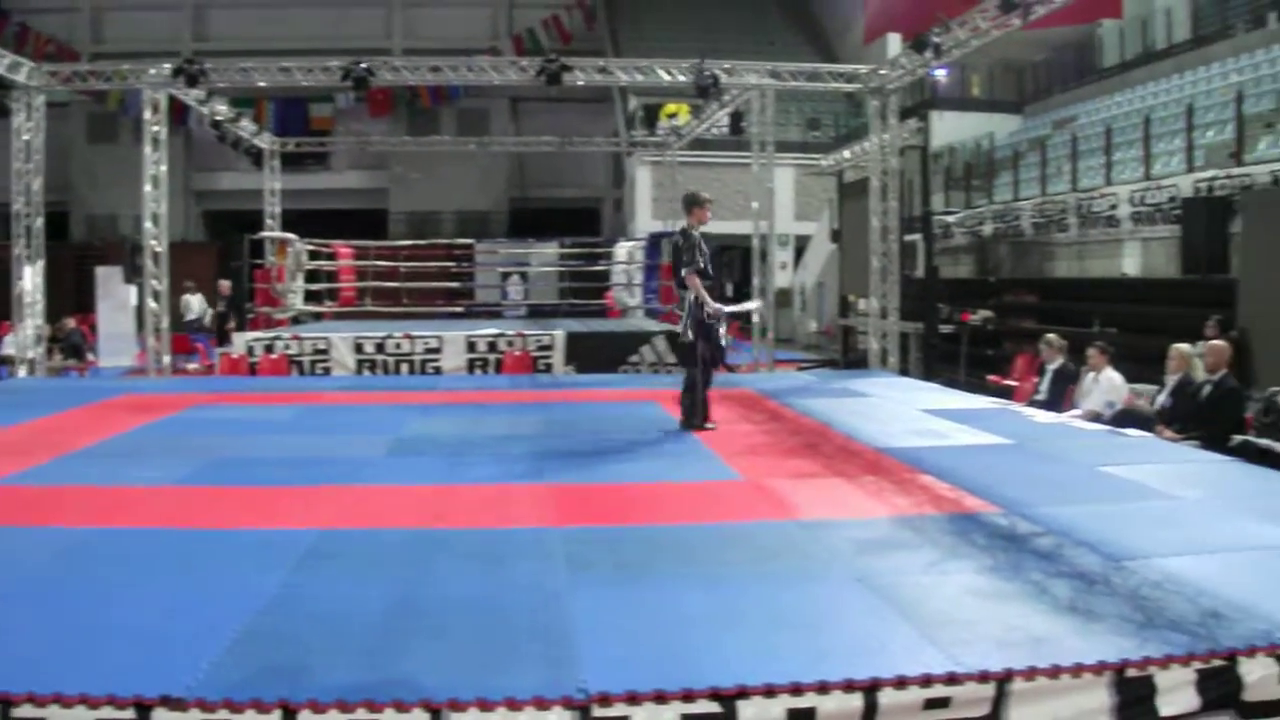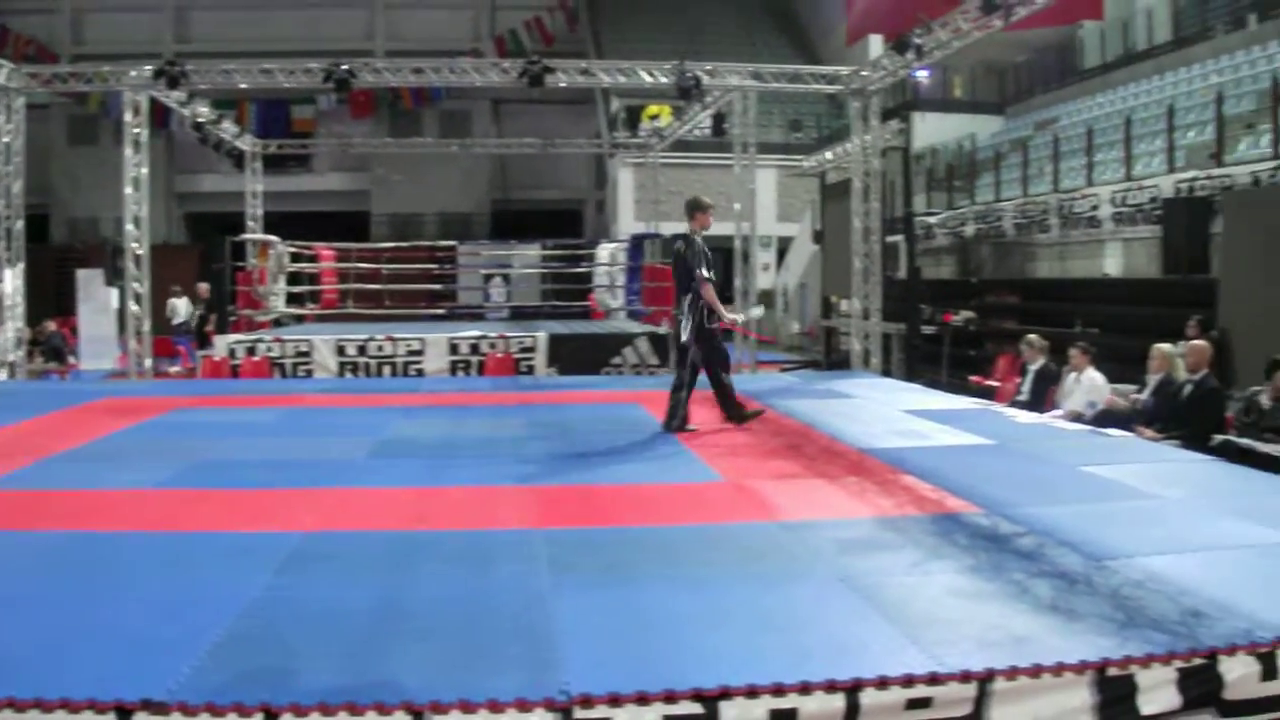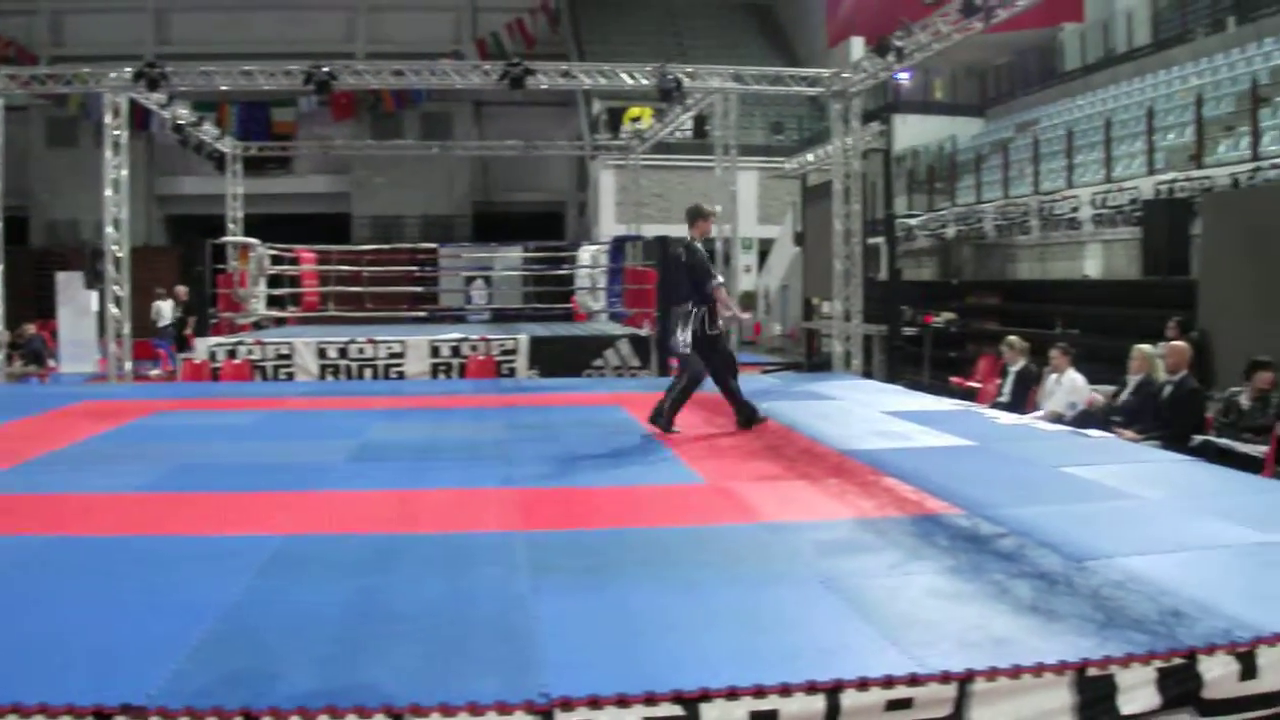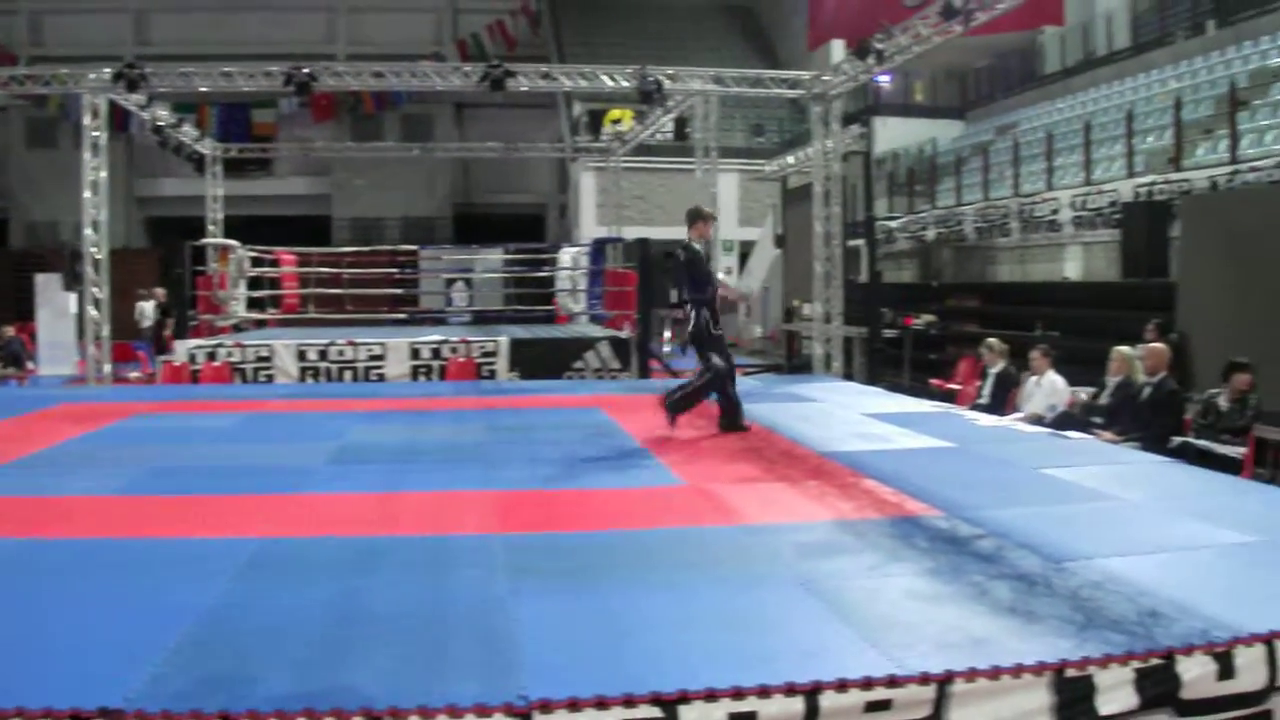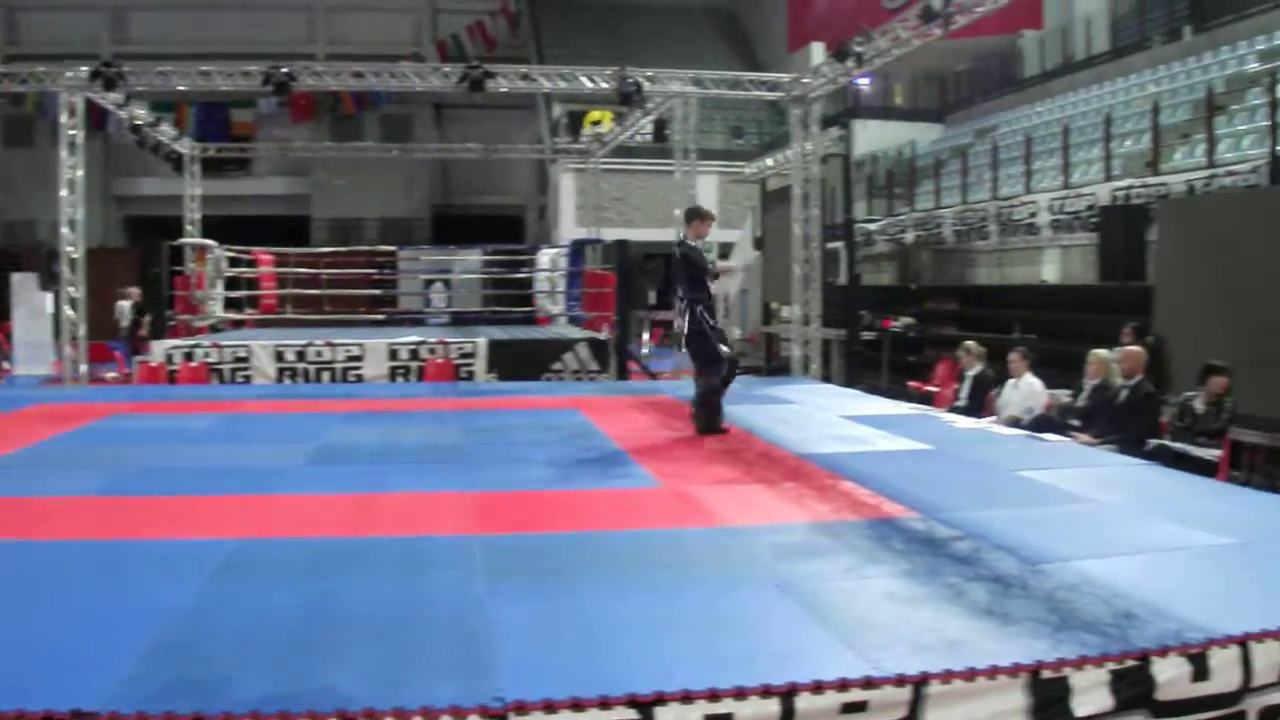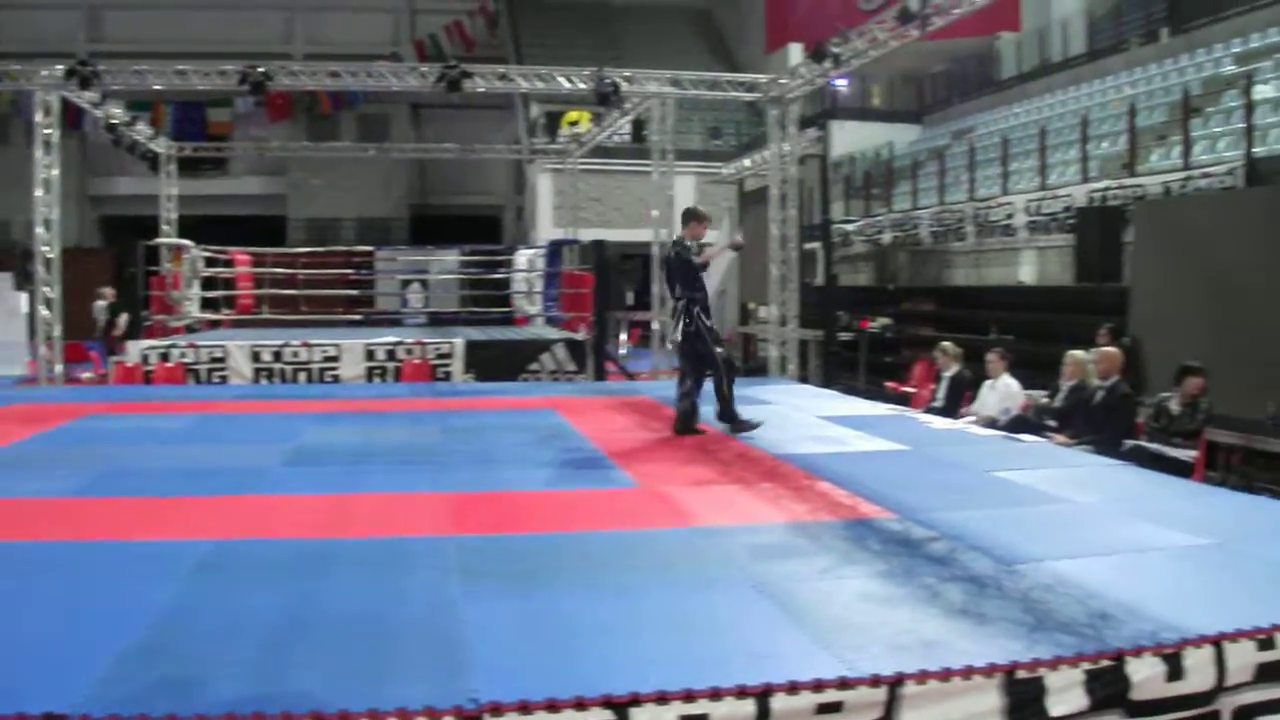
dt=0.1s
person 1, frame 1
left shoulder: (689, 237)
right shoulder: (691, 238)
right elbow: (690, 275)
right wrist: (709, 302)
left hip: (697, 308)
right hip: (696, 307)
left knee: (710, 356)
right knee: (700, 362)
left ankle: (694, 412)
right ankle: (694, 418)
person 1, frame 2
left shoulder: (686, 242)
right shoulder: (693, 244)
right elbow: (702, 283)
left wrist: (719, 312)
right wrist: (722, 312)
left hip: (697, 312)
right hip: (697, 313)
left knee: (719, 361)
right knee: (689, 366)
left ankle: (735, 412)
right ankle: (675, 419)
person 1, frame 3
left shoulder: (682, 249)
right shoulder: (695, 252)
right elbow: (713, 286)
left wrist: (719, 307)
right wrist: (735, 310)
left hip: (697, 316)
right hip: (700, 319)
left knee: (726, 366)
right knee: (692, 371)
left ankle: (746, 415)
right ankle: (663, 415)
person 1, frame 4
left shoulder: (684, 251)
right shoulder: (694, 252)
right elbow: (712, 282)
left wrist: (722, 289)
right wrist: (739, 294)
left hip: (699, 317)
right hip: (702, 319)
left knee: (724, 368)
right knee: (717, 370)
left ankle: (731, 419)
right ankle: (674, 402)
person 1, frame 5
left shoulder: (684, 248)
right shoulder: (690, 249)
right elbow: (710, 269)
left hip: (692, 314)
right hip: (697, 315)
left knee: (707, 366)
right knee: (726, 361)
left ankle: (710, 422)
right ankle: (703, 412)
person 1, frame 6
left shoulder: (677, 249)
right shoulder: (684, 249)
right elbow: (700, 260)
right wrist: (726, 245)
left hip: (687, 316)
right hip: (693, 315)
left knee: (692, 370)
right knee: (722, 363)
left ankle: (684, 421)
right ankle: (729, 418)
